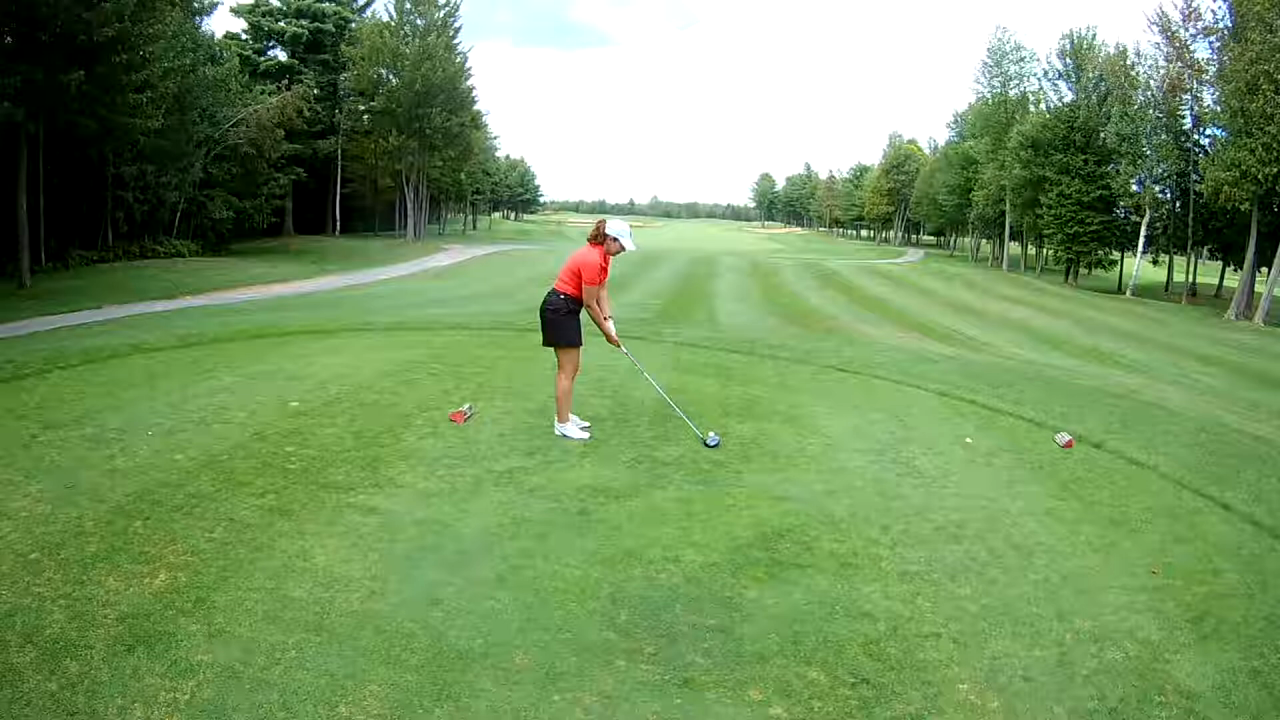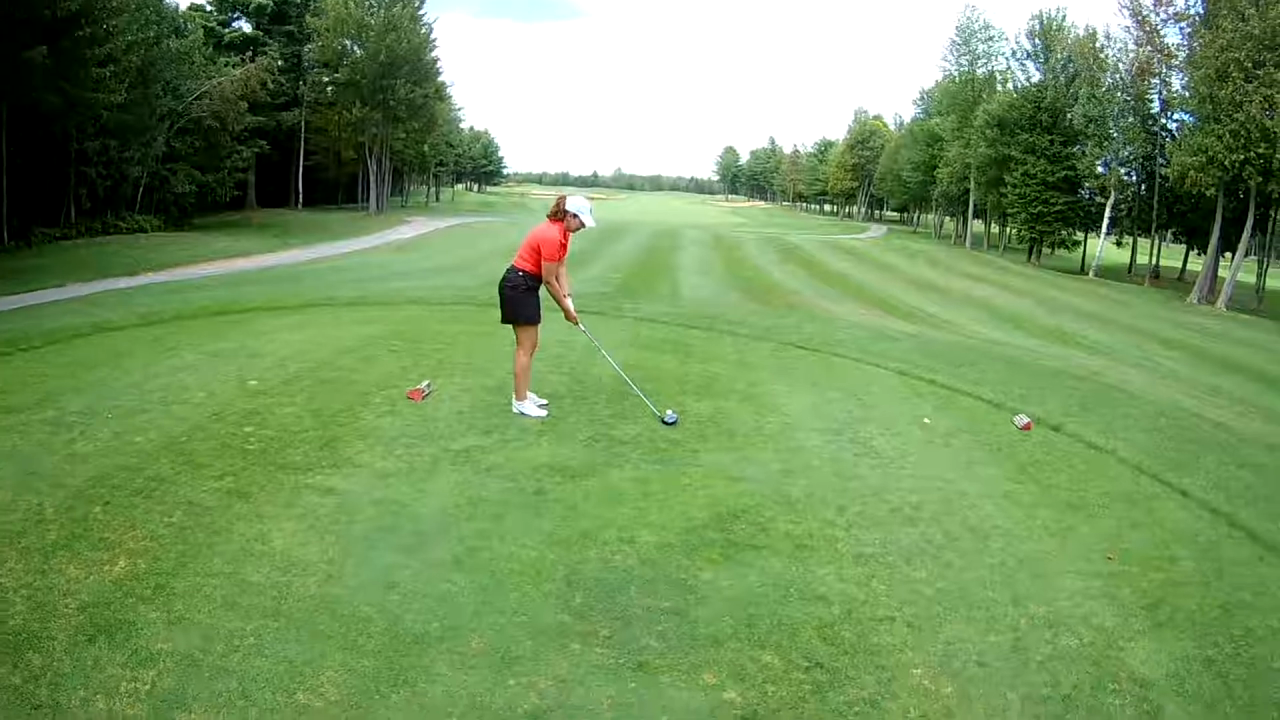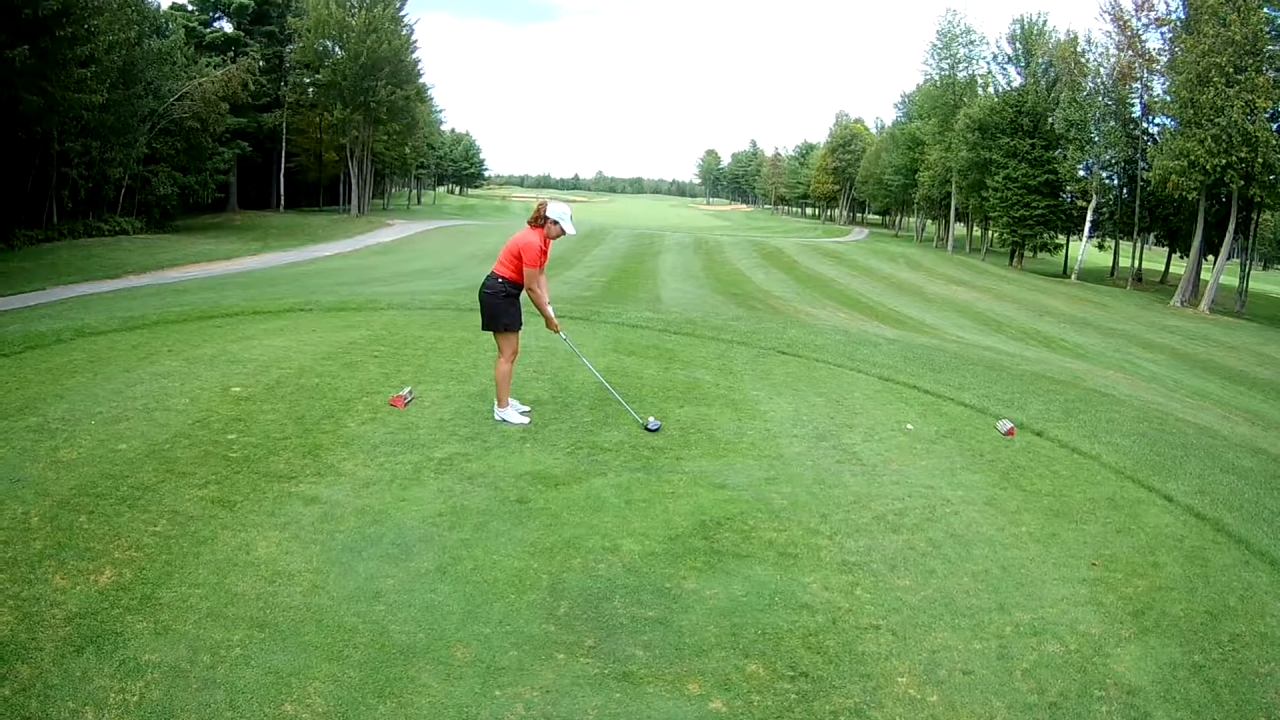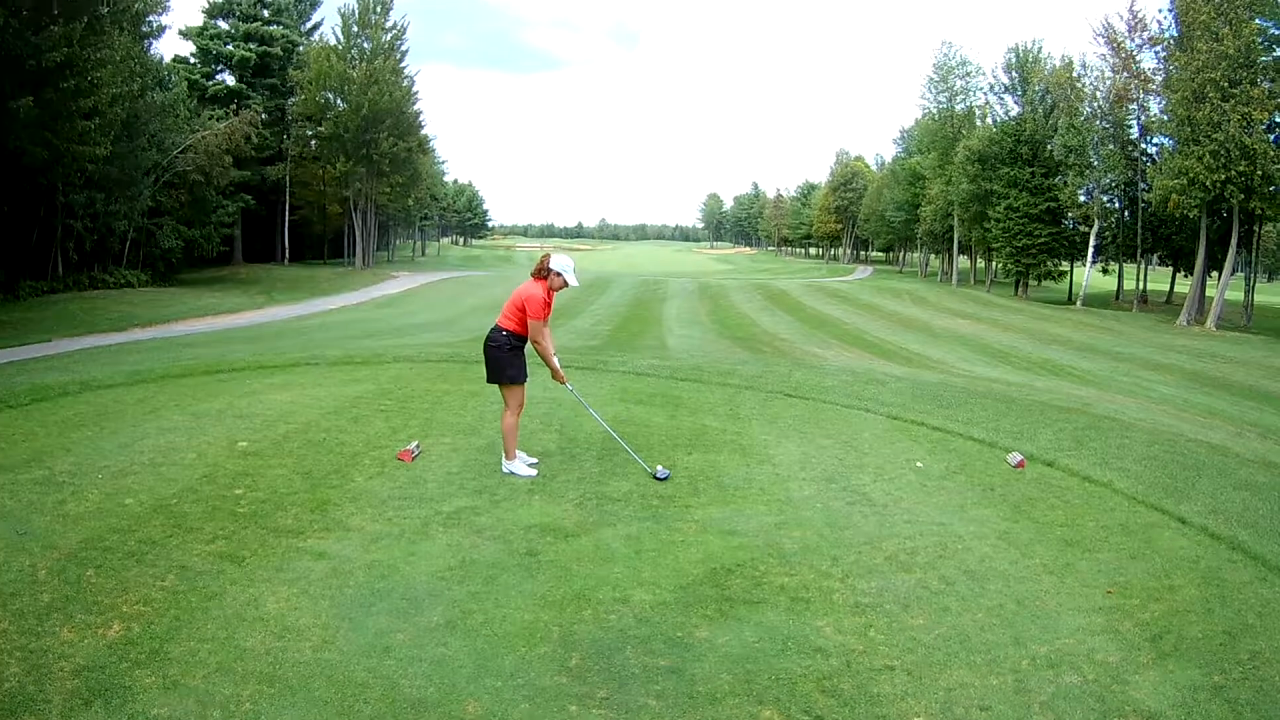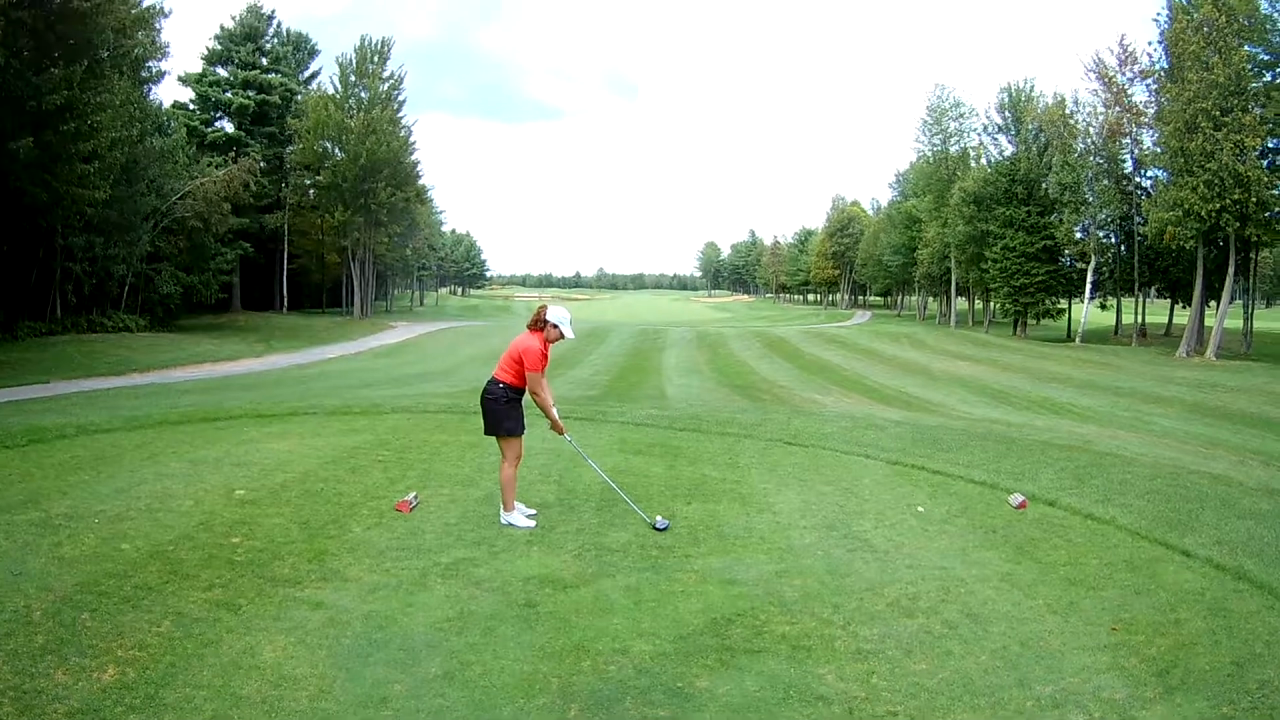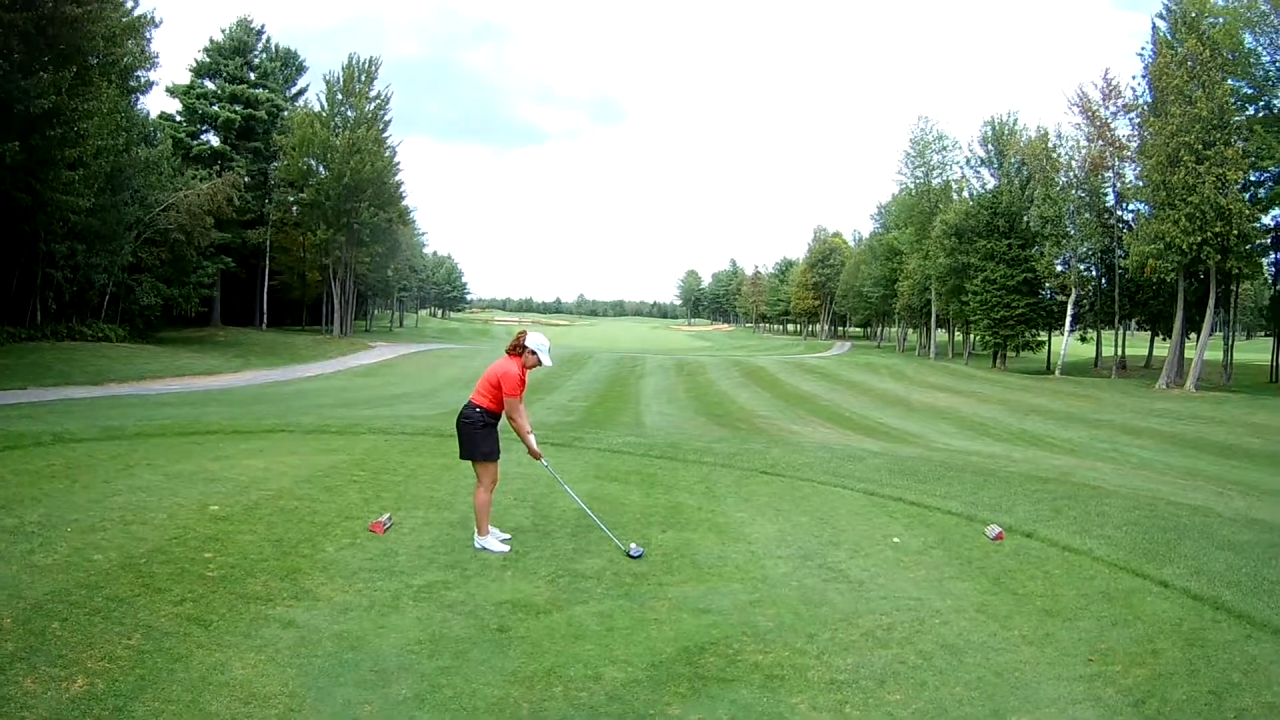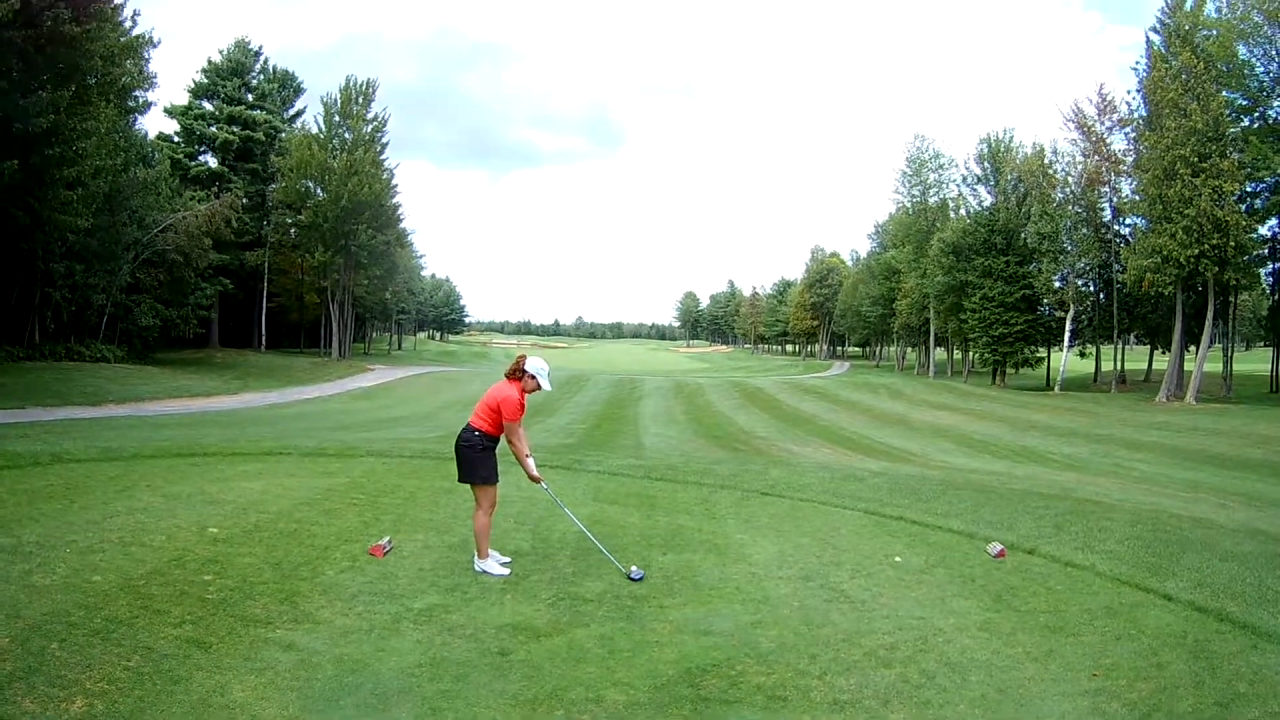
dt=0.2s
person 1, frame 1
left shoulder: (603, 256)
right shoulder: (591, 260)
left elbow: (602, 290)
right elbow: (589, 303)
left wrist: (609, 321)
right wrist: (606, 333)
left hip: (567, 308)
right hip: (559, 309)
left knee: (570, 367)
right knee: (568, 369)
left ankle: (564, 416)
right ankle: (562, 424)
person 1, frame 2
left shoulder: (562, 232)
right shoulder: (551, 236)
left elbow: (561, 267)
right elbow: (549, 280)
left wrist: (568, 298)
right wrist: (566, 310)
left hip: (526, 285)
right hip: (518, 286)
left knee: (529, 345)
right knee: (526, 347)
left ankle: (522, 393)
right ankle: (520, 401)
person 1, frame 3
left shoulder: (543, 238)
right shoulder: (532, 243)
left elbow: (540, 275)
right elbow: (531, 287)
left wrist: (548, 307)
right wrist: (548, 318)
left hip: (507, 292)
right hip: (498, 292)
left knee: (510, 352)
right knee: (507, 354)
left ankle: (503, 400)
right ankle: (502, 408)
person 1, frame 4
left shoulder: (546, 290)
right shoulder: (535, 295)
left elbow: (545, 327)
right elbow: (536, 339)
left wrist: (554, 358)
right wrist: (554, 369)
left hip: (512, 344)
right hip: (503, 344)
left knee: (516, 404)
right knee: (513, 406)
left ankle: (511, 453)
right ankle: (510, 461)
person 1, frame 5
left shoulder: (541, 341)
right shoulder: (532, 347)
left elbow: (542, 379)
right elbow: (535, 391)
left wrist: (553, 409)
right wrist: (553, 420)
left hip: (509, 397)
right hip: (500, 397)
left knee: (513, 456)
right knee: (511, 458)
left ankle: (510, 504)
right ankle: (508, 513)
person 1, frame 6
left shoulder: (518, 366)
right shoulder: (511, 372)
left elbow: (519, 404)
right elbow: (512, 416)
left wrist: (530, 434)
right wrist: (530, 446)
left hip: (484, 421)
right hip: (476, 421)
left knee: (489, 480)
right knee: (486, 482)
left ankle: (484, 528)
right ankle: (482, 537)
person 1, frame 7
left shoulder: (516, 390)
right shoulder: (510, 396)
left elbow: (518, 429)
right elbow: (512, 441)
left wrist: (529, 458)
right wrist: (528, 471)
left hip: (481, 444)
right hip: (475, 444)
left knee: (487, 503)
right knee: (485, 505)
left ankle: (484, 552)
right ankle: (482, 560)
